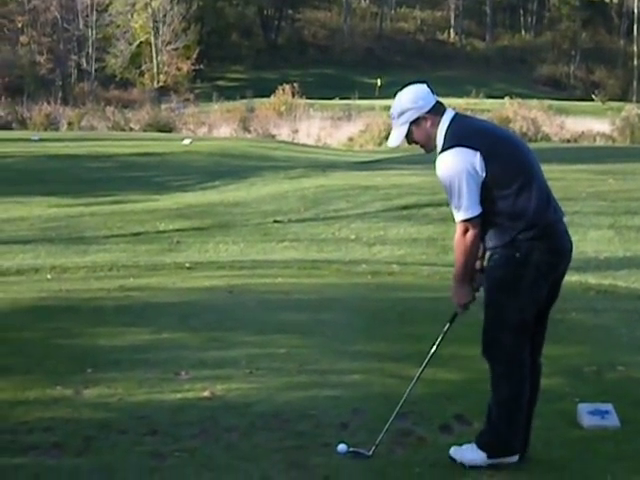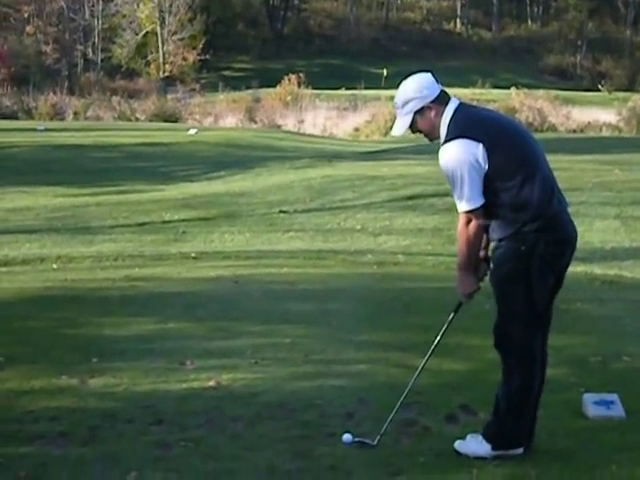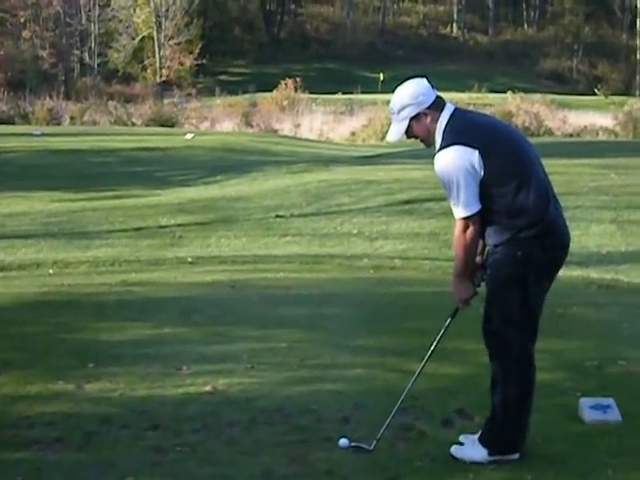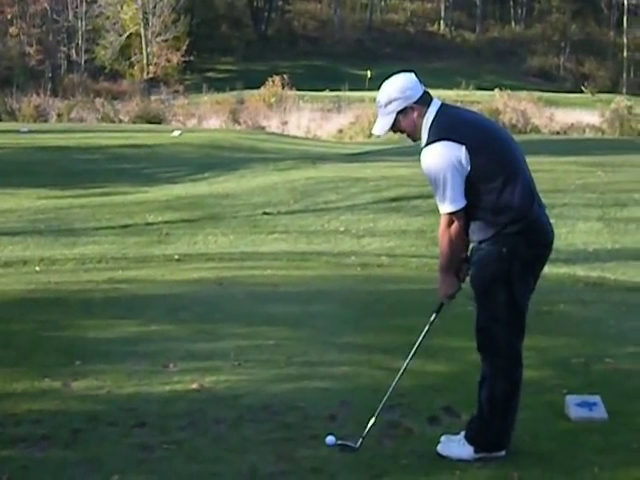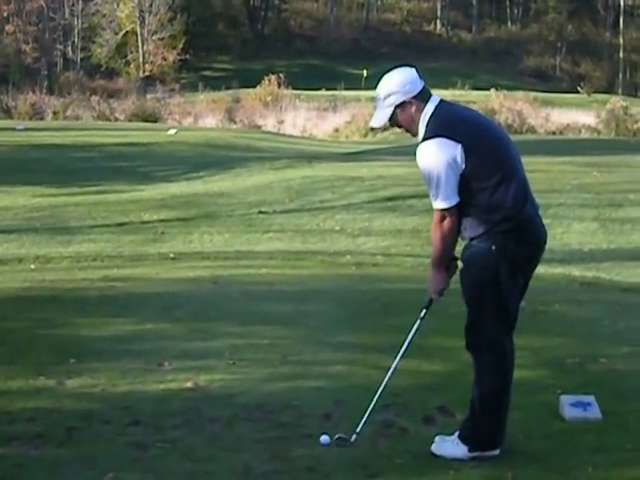
dt=0.2s
person 1, frame 1
left shoulder: (452, 155)
right shoulder: (474, 130)
left elbow: (469, 228)
left wrist: (460, 282)
right wrist: (480, 263)
left hip: (526, 250)
right hip: (548, 242)
left knee: (504, 346)
right knee: (523, 347)
left ankle: (500, 444)
right ankle: (511, 439)
person 1, frame 2
left shoulder: (456, 146)
right shoulder: (479, 119)
left elbow: (471, 219)
left wrist: (465, 271)
right wrist: (484, 251)
left hip: (530, 241)
right hip: (553, 232)
left knee: (515, 340)
right knee: (526, 337)
left ankle: (506, 437)
right ankle: (516, 430)
person 1, frame 3
left shoulder: (452, 153)
right shoulder: (475, 124)
left elbow: (468, 225)
left wrist: (462, 277)
right wrist: (481, 255)
left hip: (525, 245)
right hip: (544, 235)
left knee: (509, 343)
right knee: (506, 337)
left ankle: (503, 442)
right ankle: (503, 430)
person 1, frame 4
left shoulder: (438, 148)
right shoulder: (460, 121)
left elbow: (453, 221)
left wrist: (447, 273)
right wrist: (463, 256)
left hip: (510, 243)
right hip: (525, 233)
left knee: (498, 342)
right knee: (495, 338)
left ankle: (489, 440)
right ankle: (487, 428)
person 1, frame 5
left shoulder: (434, 144)
right shoulder: (457, 118)
left elbow: (445, 217)
left wrist: (438, 268)
right wrist: (451, 257)
left hip: (501, 242)
right hip: (517, 233)
left knee: (486, 340)
right knee: (490, 337)
left ankle: (482, 439)
right ankle: (482, 429)
